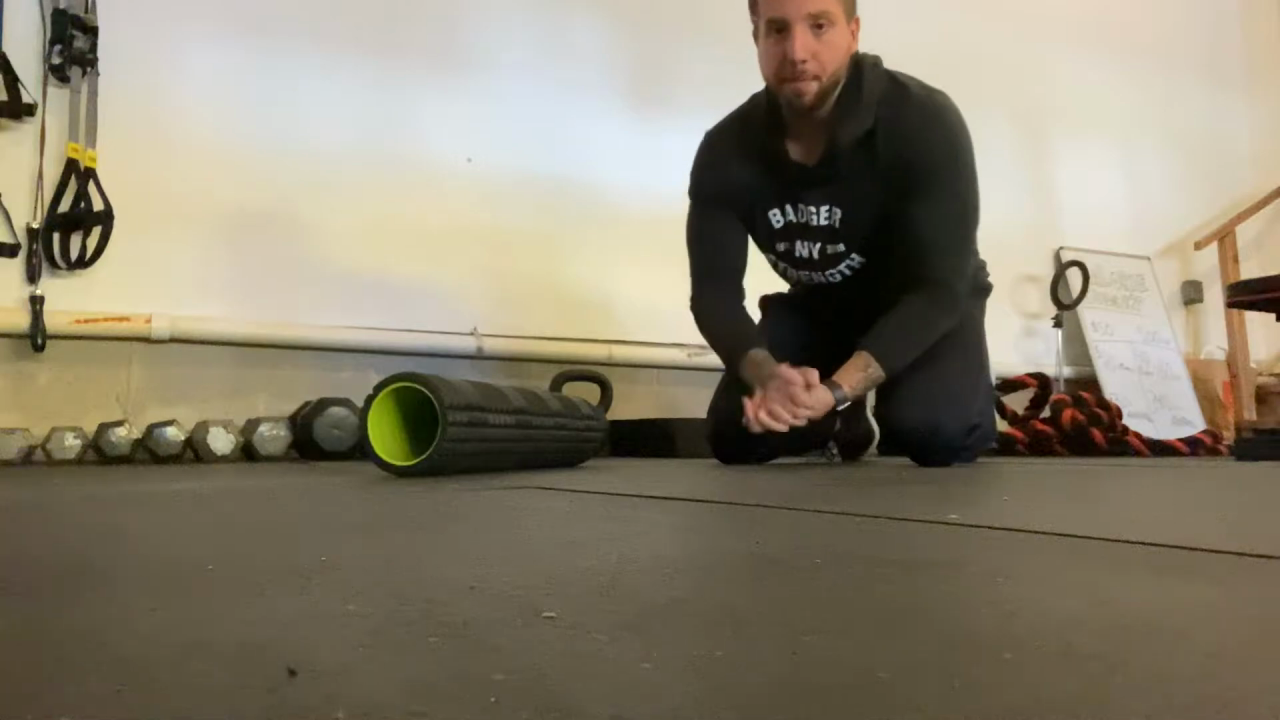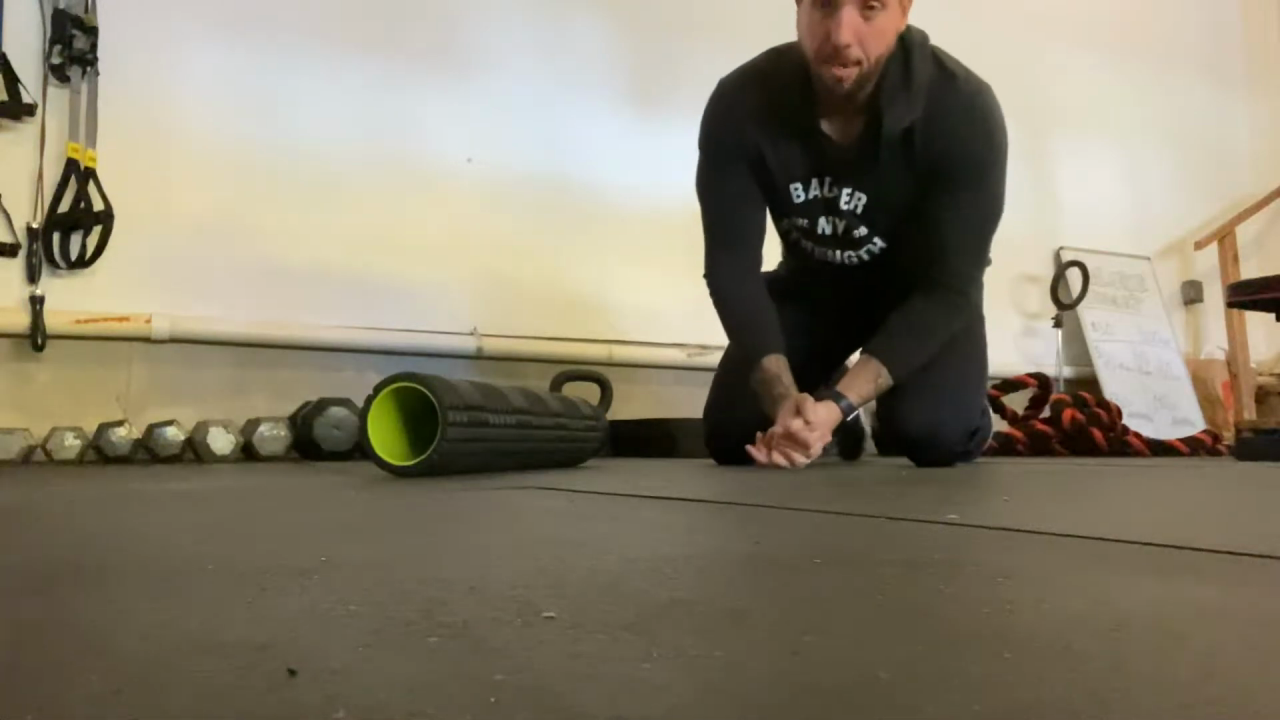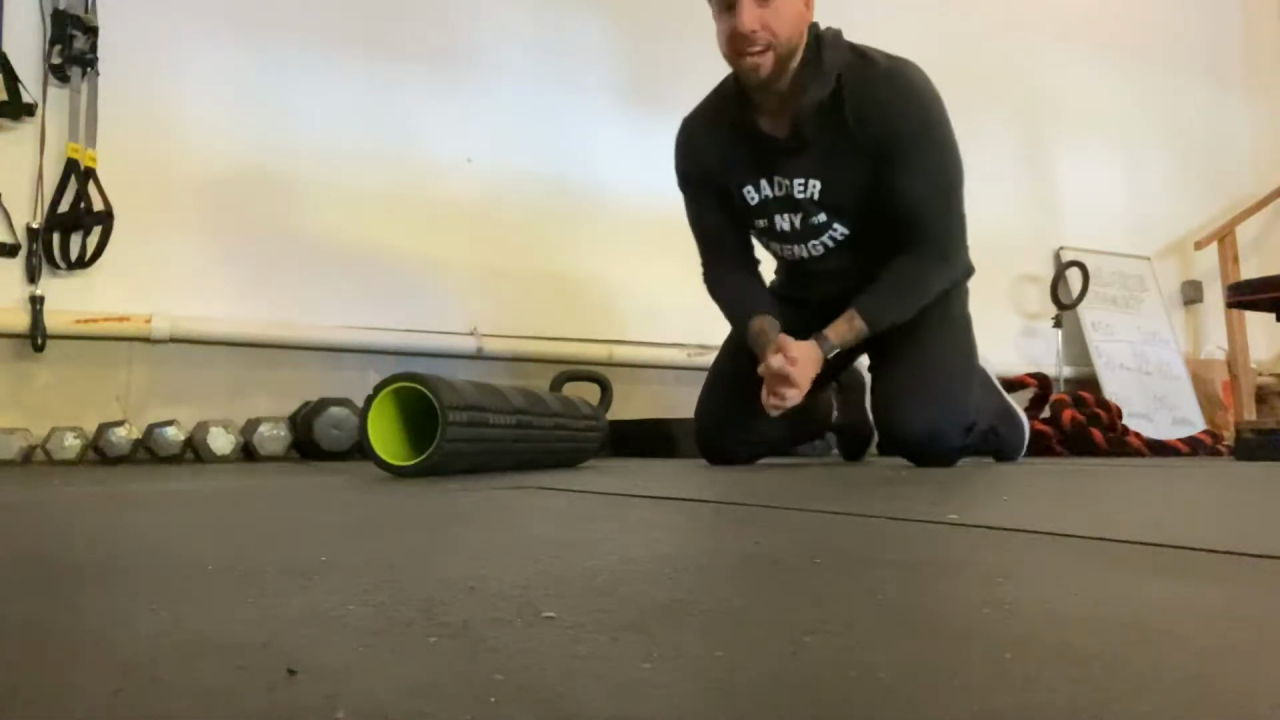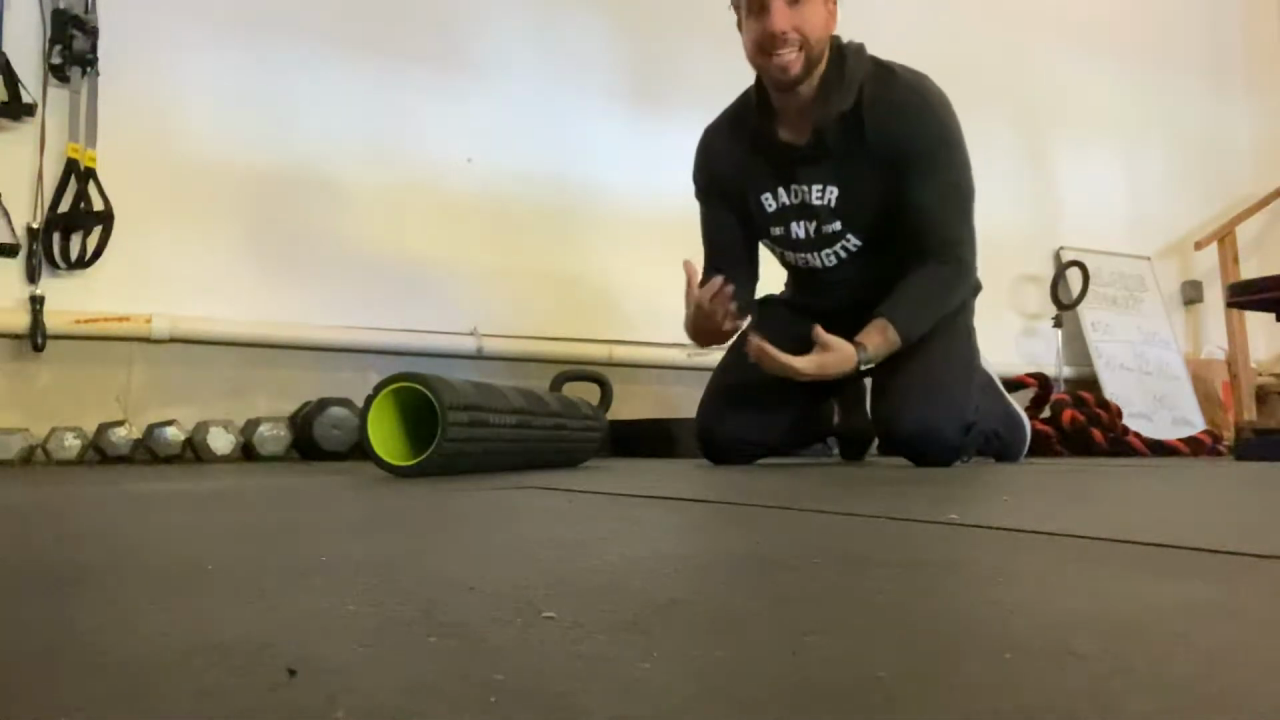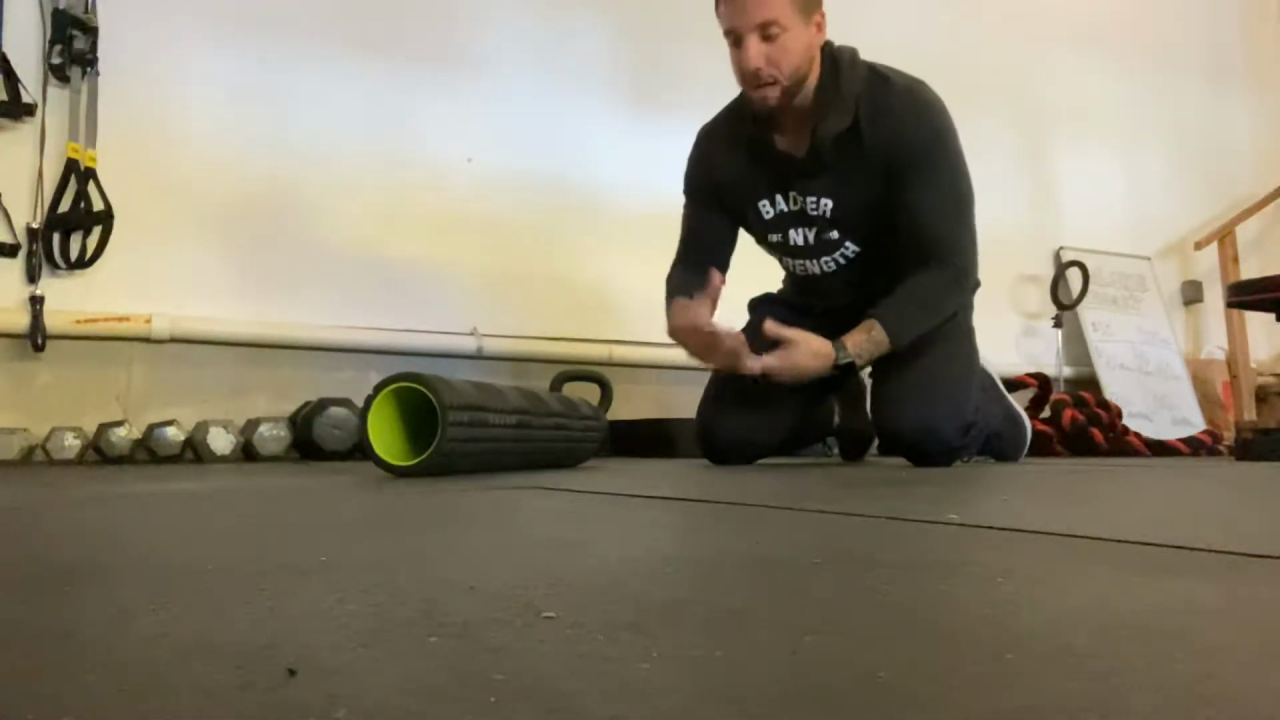
dt=0.7s
person 1, frame 1
left shoulder: (924, 121)
right shoulder: (725, 152)
left elbow: (938, 288)
right elbow: (714, 290)
left wrist: (834, 390)
right wrist: (765, 375)
left hip: (935, 302)
right hip: (819, 306)
left knee: (932, 431)
right knee: (733, 435)
left ankle: (971, 398)
right ankle: (846, 417)
person 1, frame 2
left shoulder: (963, 111)
right shoulder: (740, 104)
left elbow: (945, 288)
right elbow: (733, 265)
left wrist: (838, 406)
right wrist: (784, 401)
left hip: (922, 286)
right hip: (809, 281)
left knee: (933, 434)
right knee: (730, 436)
right ankle: (834, 395)
person 1, frame 3
left shoulder: (892, 91)
right shoulder: (703, 136)
left elbow: (937, 249)
right elbow: (729, 269)
left wrist: (823, 348)
right wrist: (772, 347)
left hip: (915, 286)
right hip: (805, 293)
left knee: (925, 432)
right knee: (722, 437)
left ankle: (978, 403)
right ankle: (838, 402)
person 1, frame 4
left shoulder: (909, 105)
right shoulder: (723, 145)
left elbow: (949, 264)
right elbow: (730, 272)
left wrist: (860, 354)
right wrist: (706, 322)
left hip: (920, 303)
right hip: (813, 305)
left knee: (925, 431)
right knee: (722, 434)
left ankle: (984, 409)
right ankle: (842, 410)
person 1, frame 5
left shoulder: (904, 111)
right shoulder: (720, 145)
left elbow: (950, 268)
right elbow: (697, 263)
left wrist: (840, 355)
right wrist: (682, 318)
left hip: (919, 301)
right hip: (811, 303)
left knee: (926, 432)
right knee: (723, 435)
left ankle: (985, 408)
right ankle: (843, 408)
